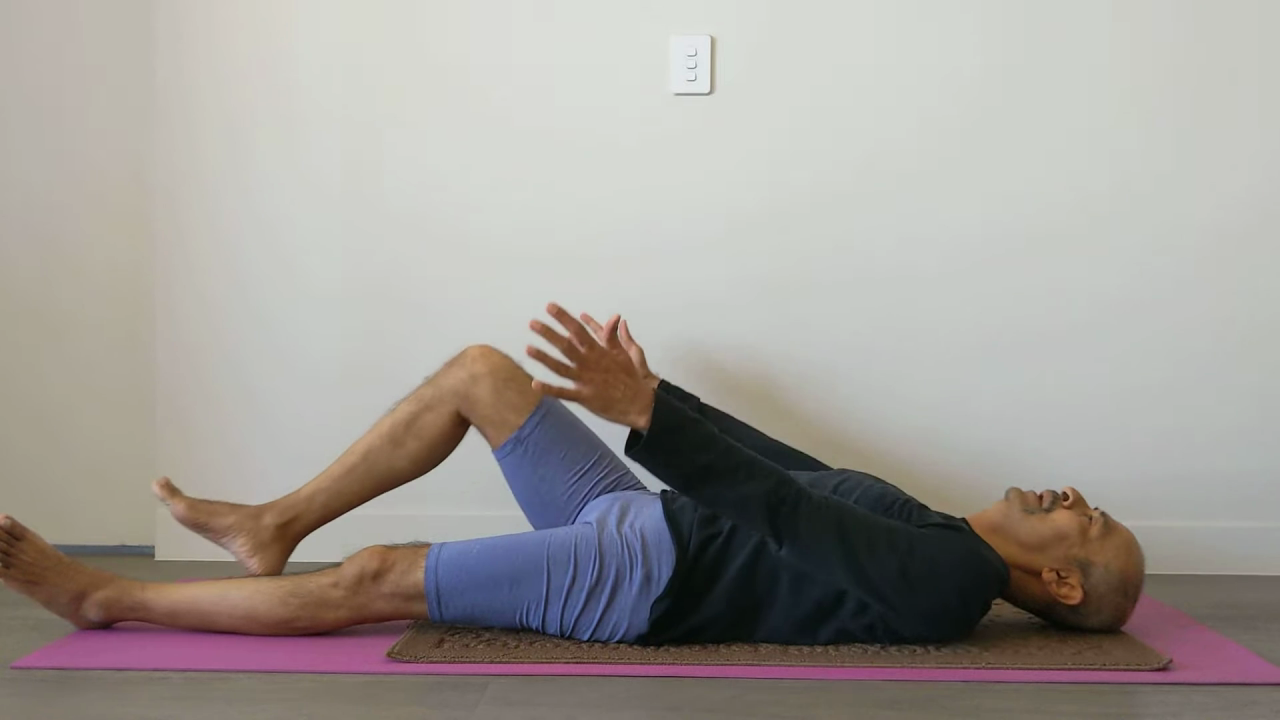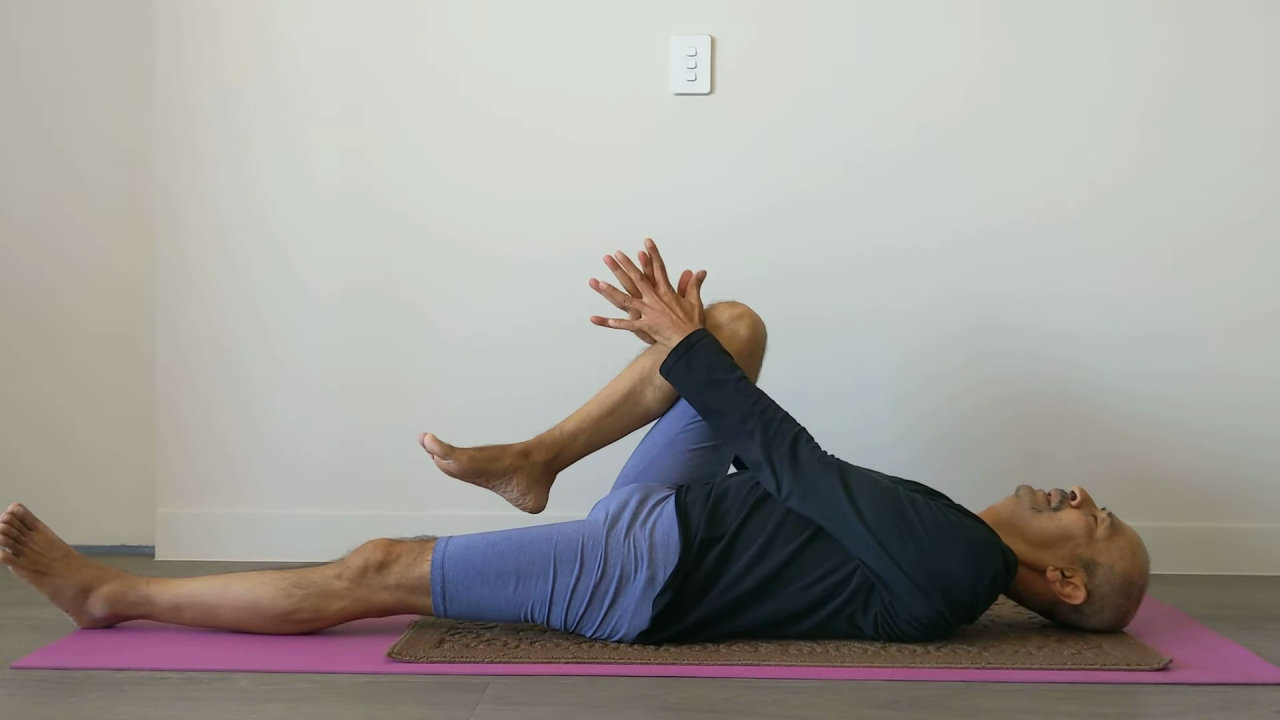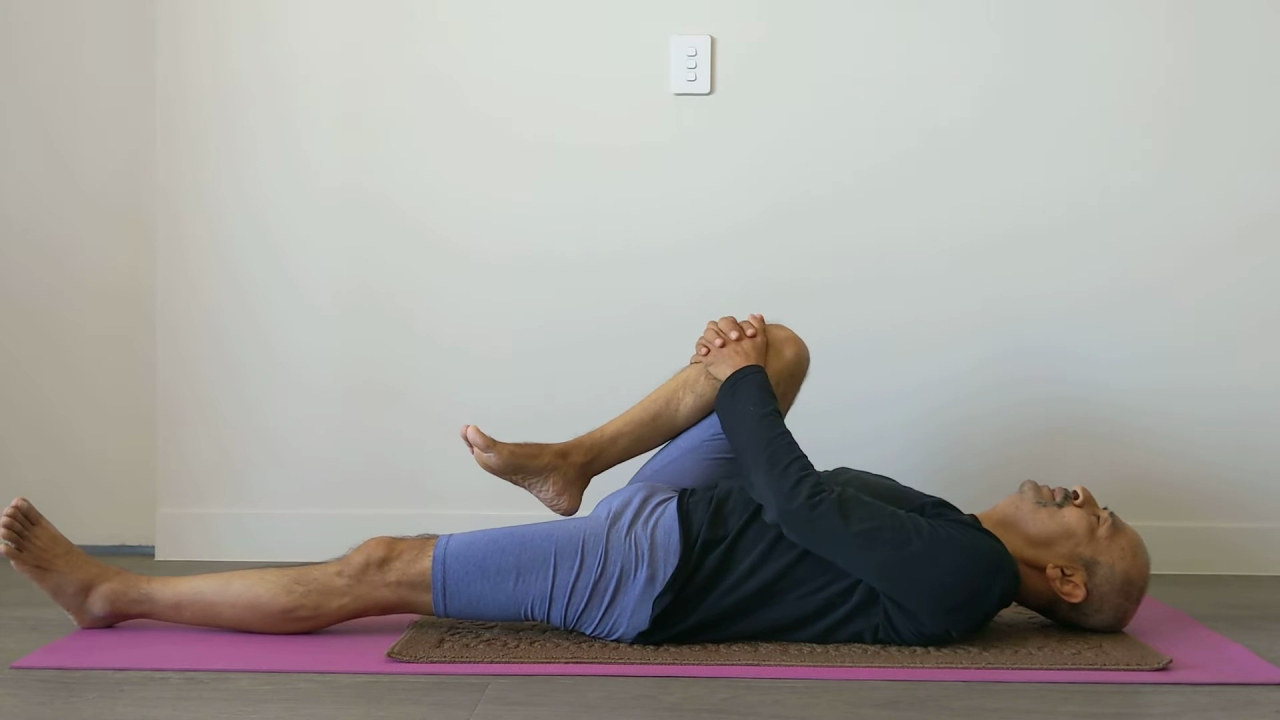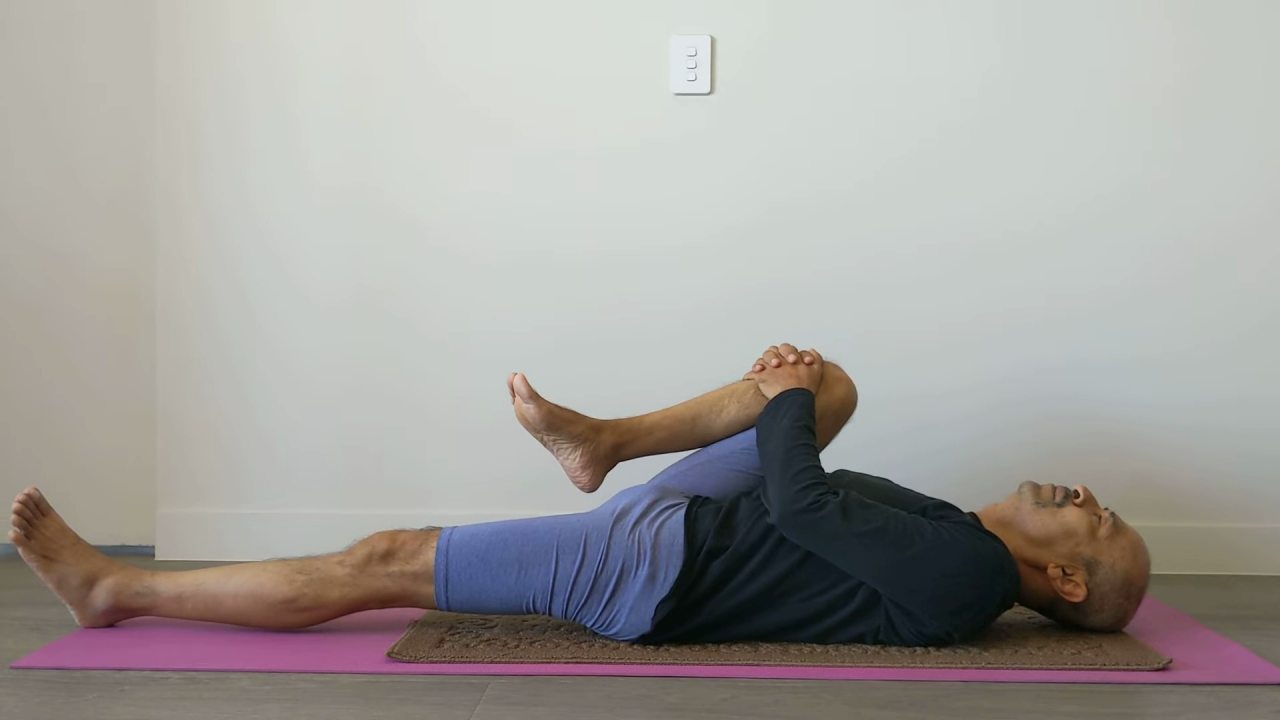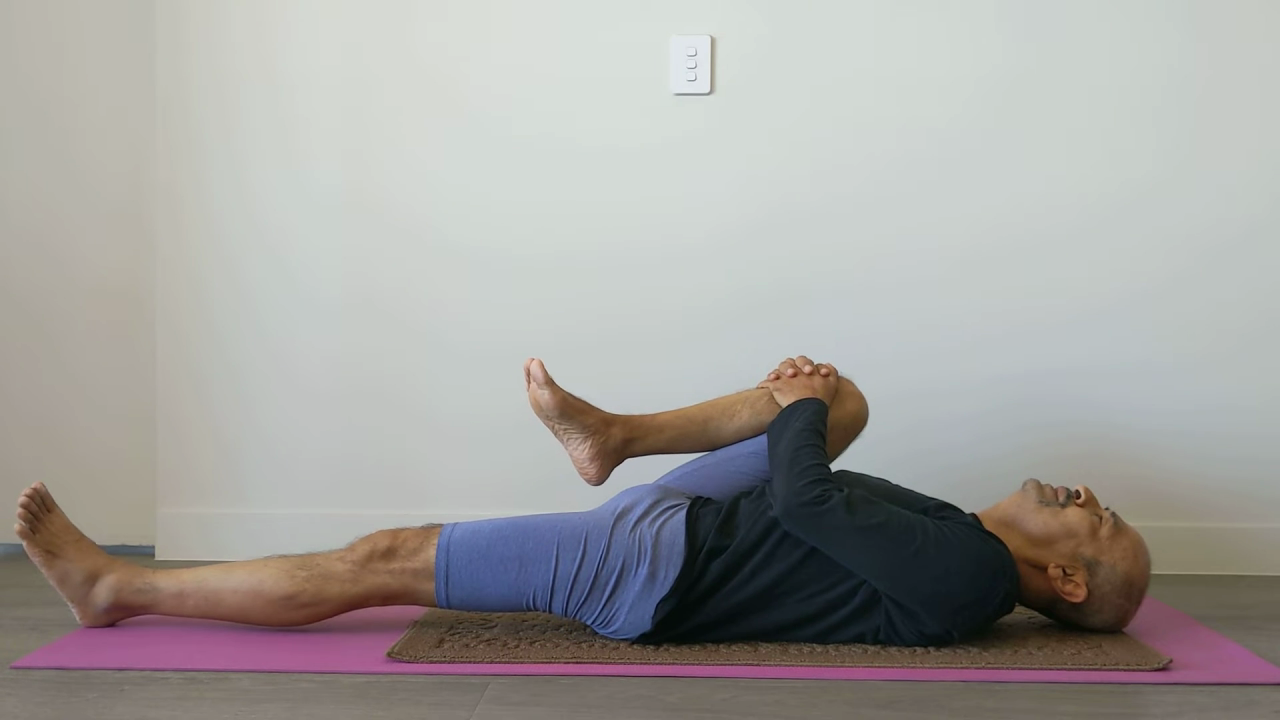
dt=1s
person 1, frame 1
left shoulder: (942, 584)
right shoulder: (929, 538)
left elbow: (787, 513)
right elbow: (784, 465)
left wrist: (642, 411)
right wrist: (651, 399)
left hip: (640, 581)
right hip: (650, 521)
left knee: (371, 582)
right knee: (473, 371)
left ankle: (107, 598)
right ankle: (266, 527)
person 1, frame 2
left shoulder: (954, 563)
right shoulder: (943, 544)
left elbow: (796, 469)
right elbow: (804, 484)
left wrist: (681, 346)
right wrist: (691, 339)
left hip: (640, 574)
right hip: (662, 522)
left knee: (372, 574)
right knee: (737, 329)
left ankle: (110, 592)
right ankle: (535, 461)
person 1, frame 3
left shoulder: (957, 574)
right shoulder: (952, 542)
left elbow: (795, 506)
right elbow: (815, 503)
left wrist: (735, 385)
right wrist: (744, 369)
left hip: (642, 572)
right hip: (668, 518)
left knee: (374, 570)
right knee: (777, 346)
left ankle: (111, 591)
right ankle: (570, 464)
person 1, frame 4
left shoulder: (965, 573)
right shoulder: (960, 542)
left elbow: (799, 509)
left wrist: (783, 400)
right wrist: (797, 393)
left hip: (648, 568)
right hip: (677, 519)
left knee: (379, 563)
right knee: (830, 387)
left ankle: (116, 587)
right ankle: (600, 440)
person 1, frame 5
left shoulder: (964, 573)
right shoulder: (961, 543)
left elbow: (803, 504)
left wrist: (796, 410)
right wrist: (811, 403)
left hip: (649, 568)
right hip: (680, 520)
left knee: (380, 561)
right knee: (838, 401)
left ankle: (118, 585)
right ankle: (612, 436)
